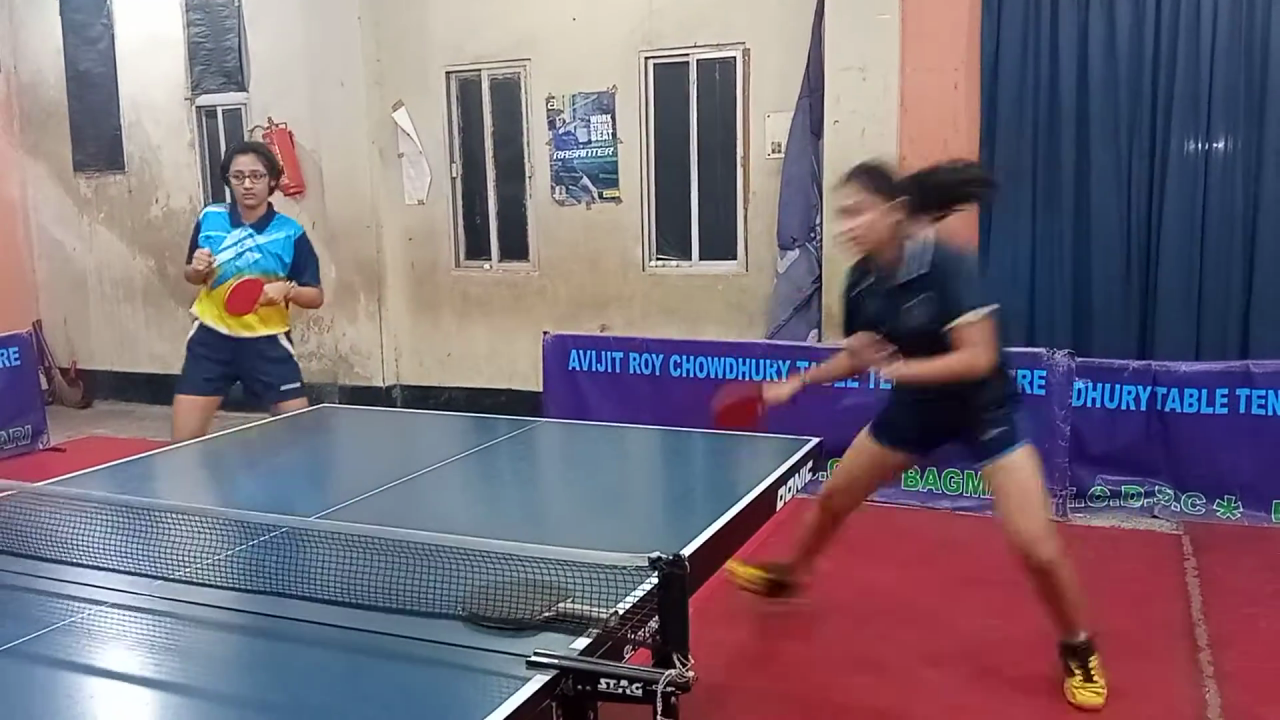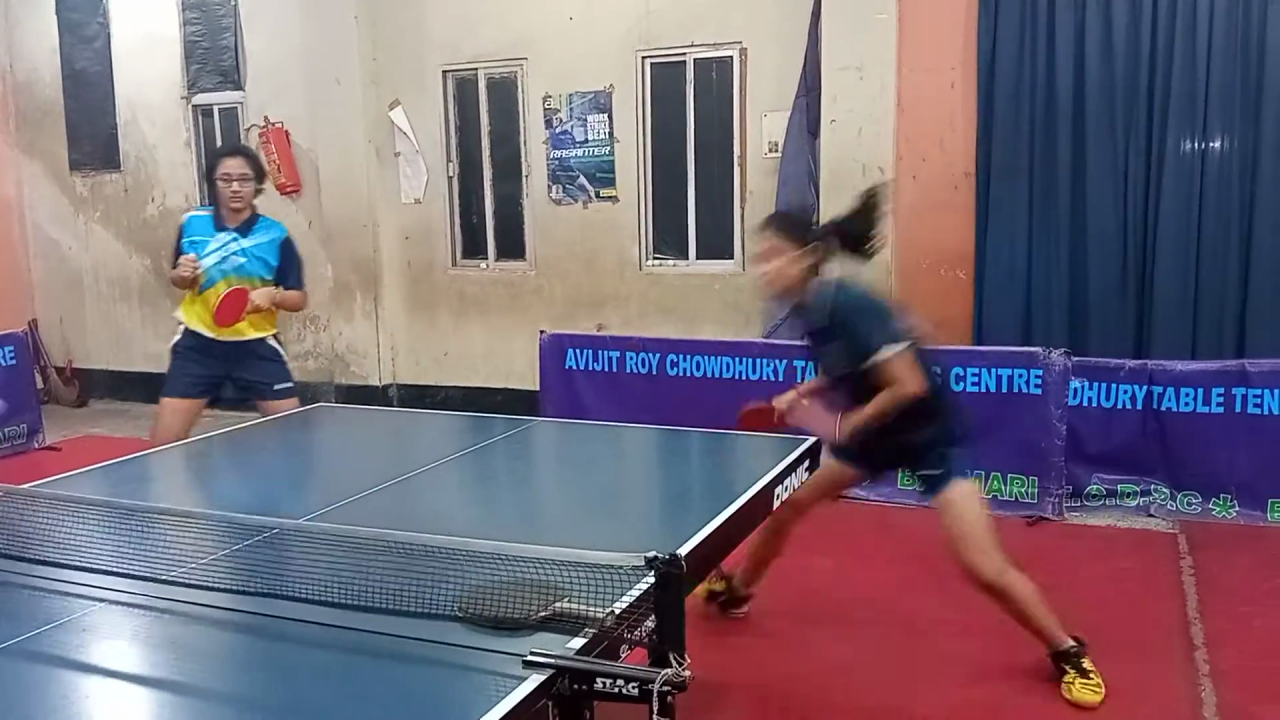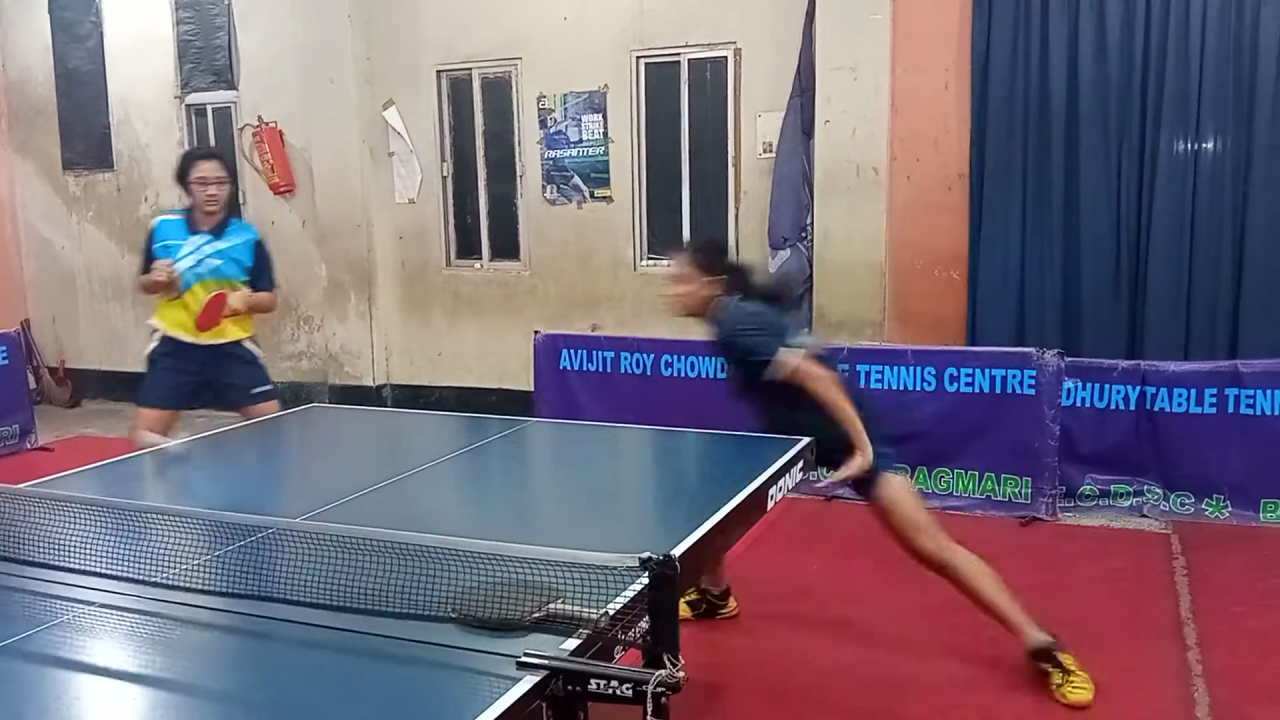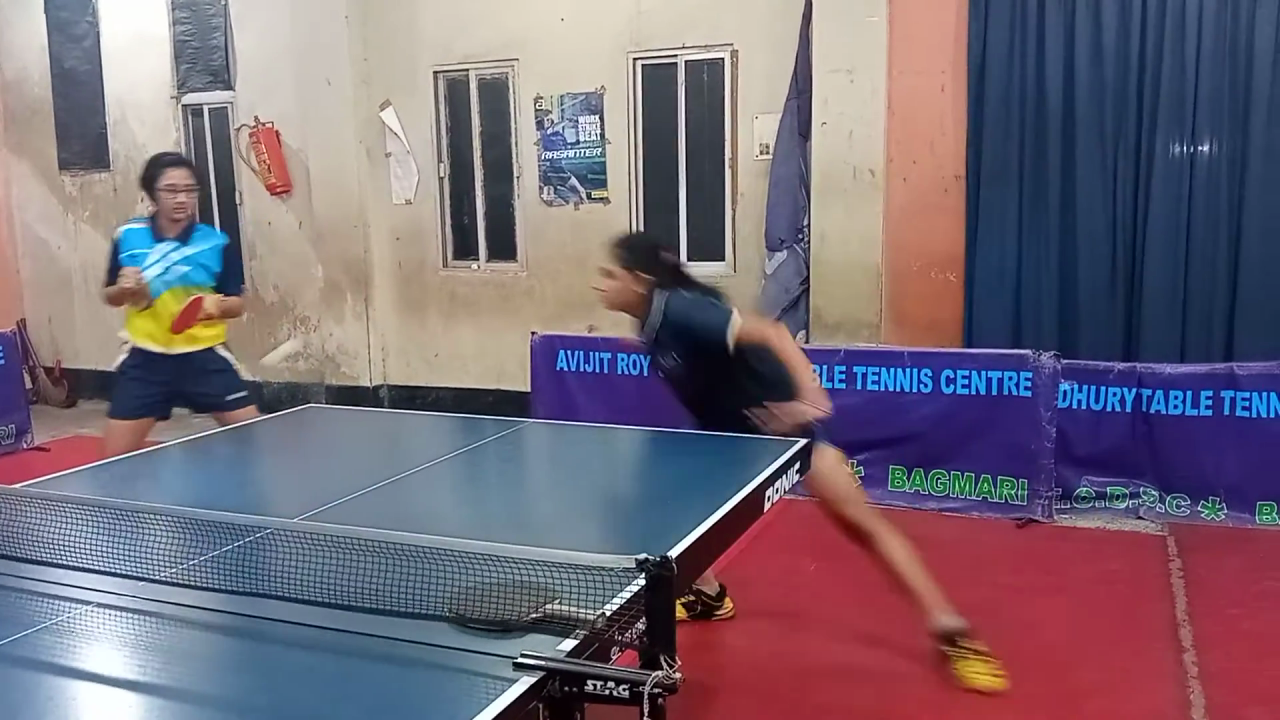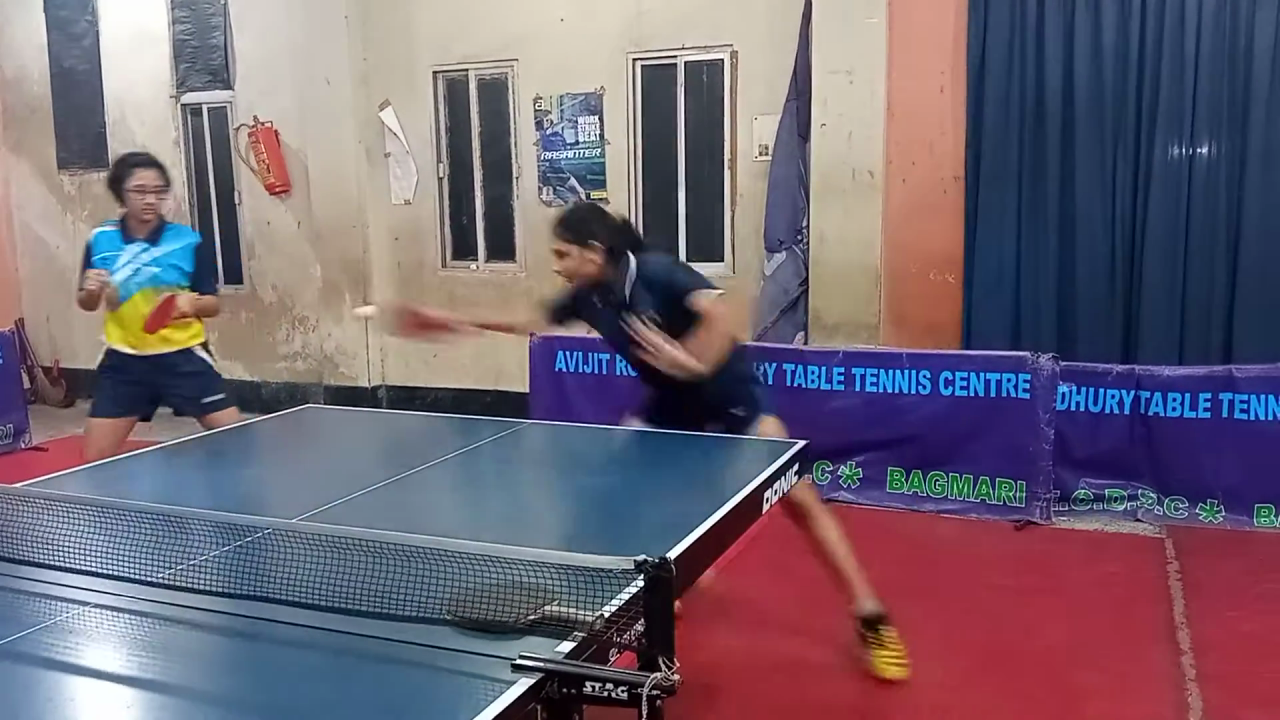
dt=0.1s
person 1, frame 1
left shoulder: (949, 266)
right shoulder: (863, 280)
left elbow: (977, 359)
right elbow: (856, 358)
left wrist: (894, 368)
right wrist: (793, 385)
left hip: (985, 412)
right hip: (911, 409)
left knee: (1038, 551)
right knee: (832, 498)
left ankle: (1077, 649)
right ankle: (786, 575)
person 1, frame 2
left shoulder: (844, 305)
right shoulder: (813, 311)
left elbow: (910, 384)
left wrist: (852, 424)
right wrist: (797, 396)
left hip: (928, 437)
right hip: (867, 432)
left knee: (984, 571)
right knee: (784, 505)
left ankle: (1067, 653)
right ankle: (732, 589)
person 1, frame 3
left shoulder: (738, 326)
right shoulder: (733, 321)
left elbow: (815, 376)
left wrist: (861, 447)
left hip: (842, 441)
right hip: (795, 436)
left knee: (933, 548)
left ankle: (1045, 651)
right ankle: (714, 596)
person 1, frame 4
left shoulder: (680, 310)
right shoulder: (654, 321)
left elbow: (764, 333)
left wrist: (811, 398)
left hip: (774, 420)
right hip: (730, 428)
left knee: (860, 525)
left ankle: (951, 633)
right ankle: (706, 594)
person 1, frame 5
left shoulder: (657, 272)
right shoulder: (589, 294)
left elbow: (721, 315)
right elbow: (532, 324)
left wrist: (693, 363)
right wrist: (462, 323)
left hip: (730, 398)
right hip: (673, 402)
left knee: (802, 502)
left ankle: (871, 620)
person 2, frame 1
left shoulder: (290, 233)
right shoulder: (209, 219)
left elbow: (316, 297)
right elbow: (190, 276)
left wrist: (287, 290)
right wrist: (197, 269)
left hip: (267, 343)
right hip: (212, 339)
right knee: (185, 438)
person 2, frame 2
left shoulder: (275, 236)
right shoulder: (193, 224)
left elbow: (299, 298)
right elbow: (174, 280)
left wrist: (273, 297)
right wrist: (182, 275)
left hip: (255, 346)
right hip: (198, 343)
right knee: (165, 440)
person 2, frame 3
left shoulder: (247, 238)
right shoulder: (163, 229)
left elbow: (269, 299)
right elbow: (145, 285)
left wrist: (248, 299)
right wrist: (156, 279)
left hip: (232, 349)
right hip: (175, 349)
right knee: (142, 446)
person 2, frame 4
left shoulder: (216, 244)
right shoulder: (128, 238)
left elbow: (236, 305)
right elbow: (112, 299)
left wrist: (218, 303)
right wrist: (123, 289)
left hip: (206, 357)
right hip: (147, 361)
right knee: (113, 461)
person 2, frame 5
left shoulder: (188, 242)
right shoulder: (101, 240)
left elbow: (213, 304)
right elbow: (86, 303)
left wrist: (193, 302)
right wrist: (92, 291)
left hip: (183, 358)
right hip: (125, 362)
right knee: (95, 460)
